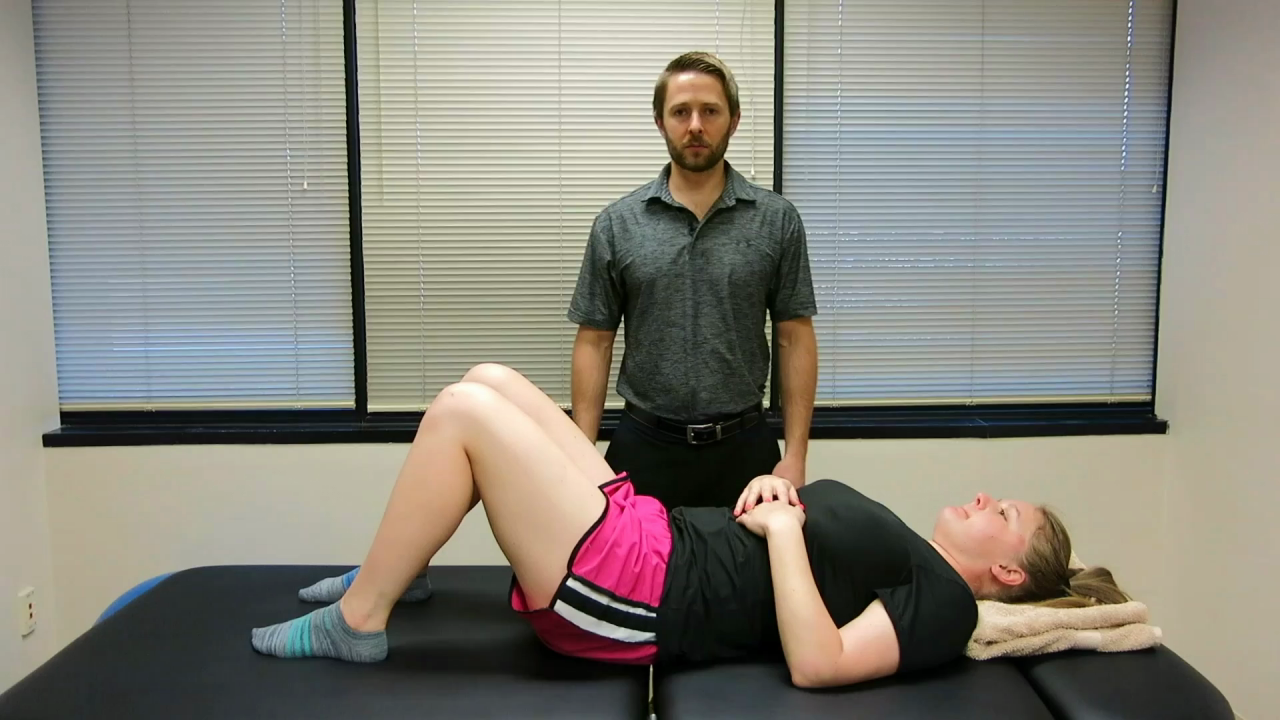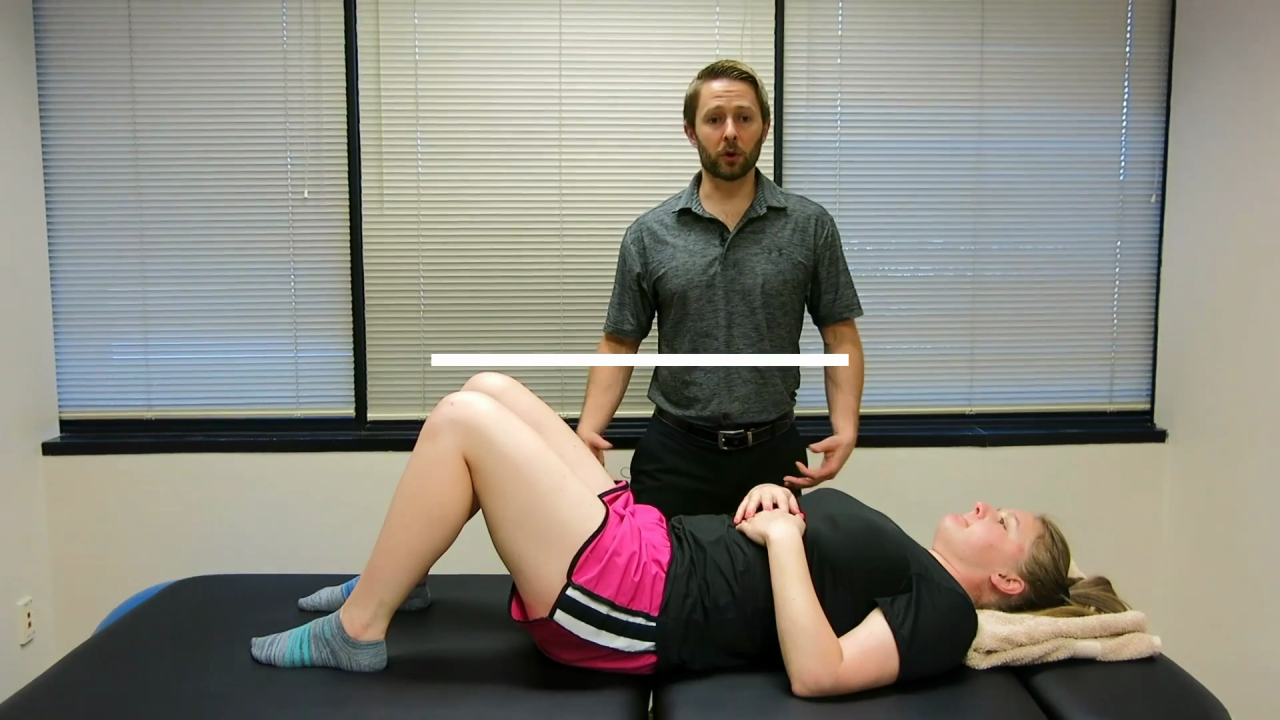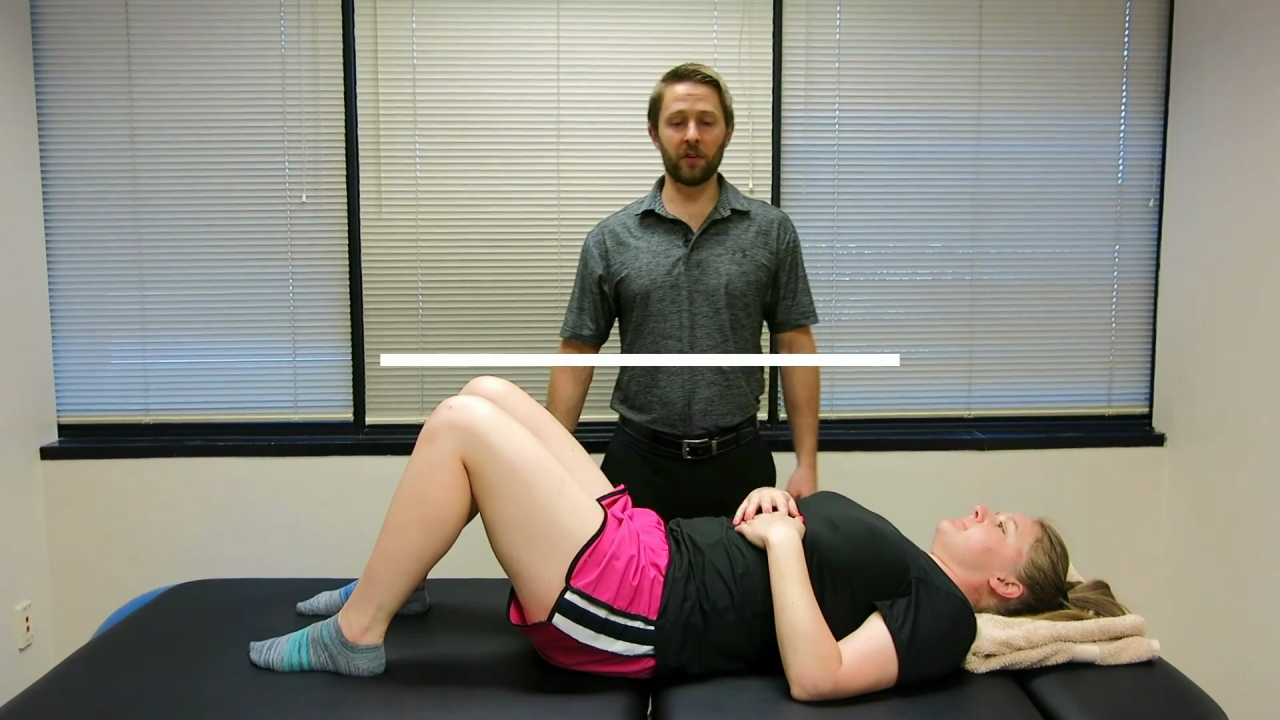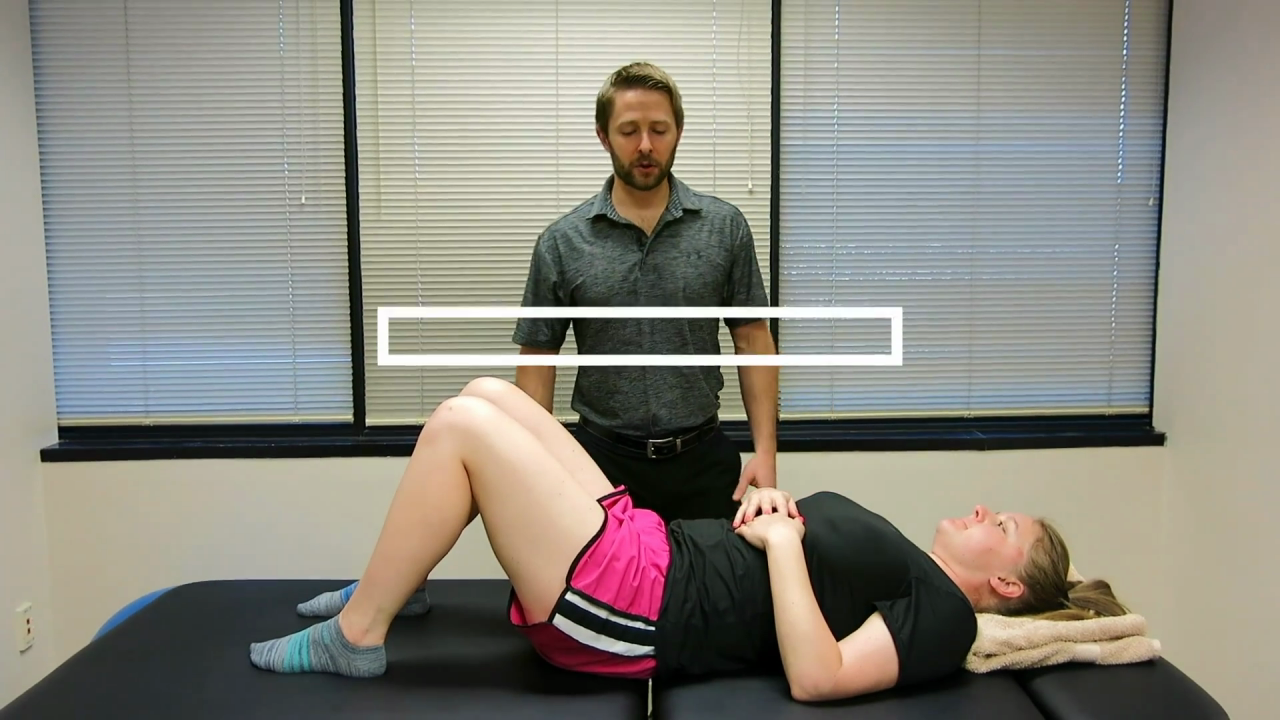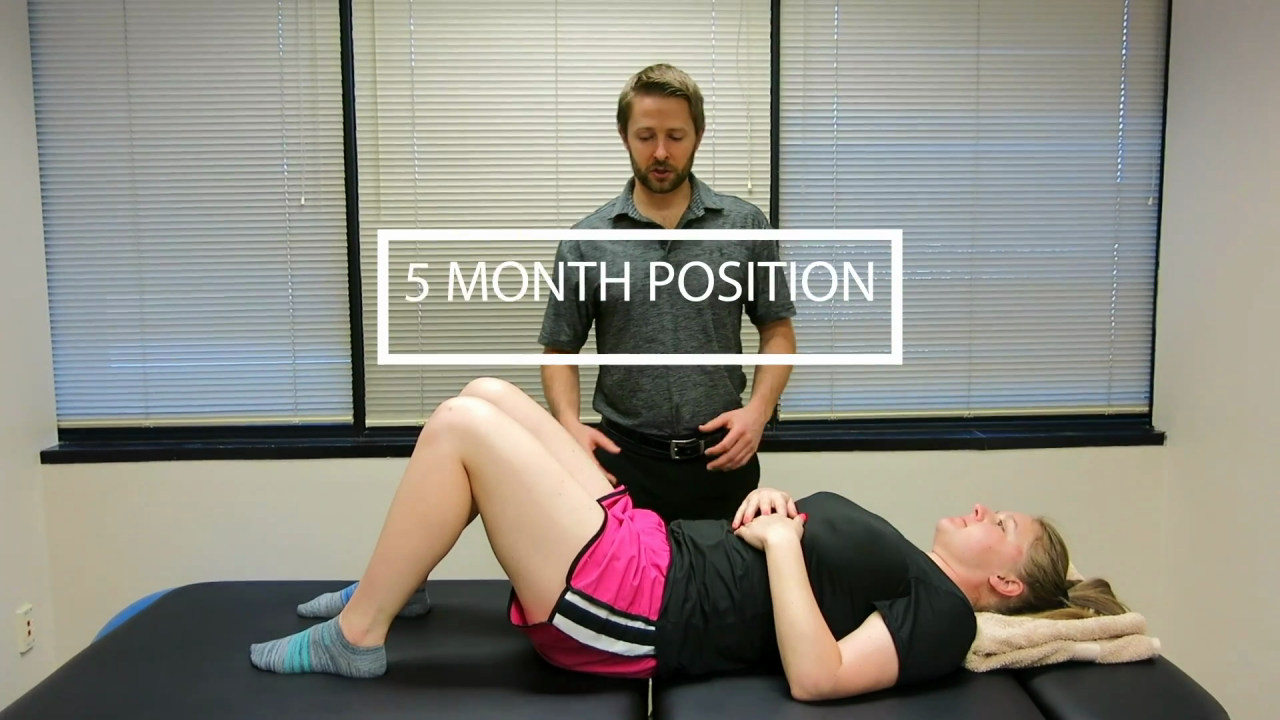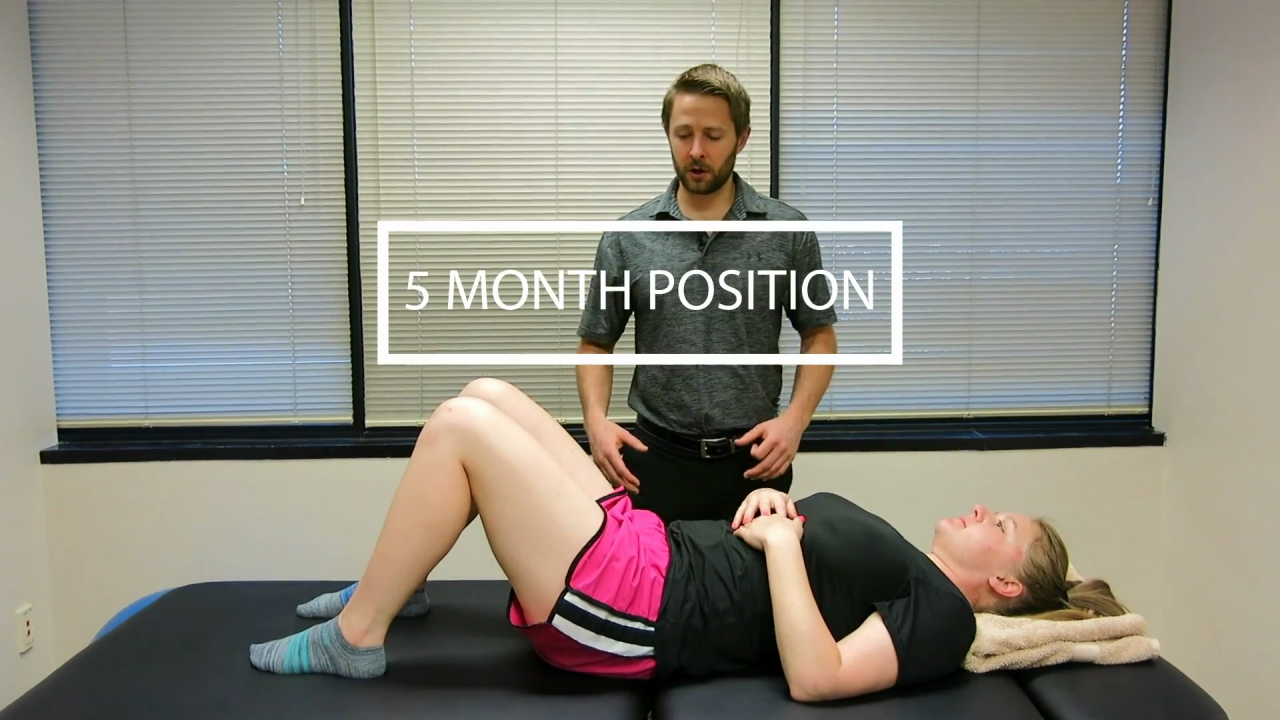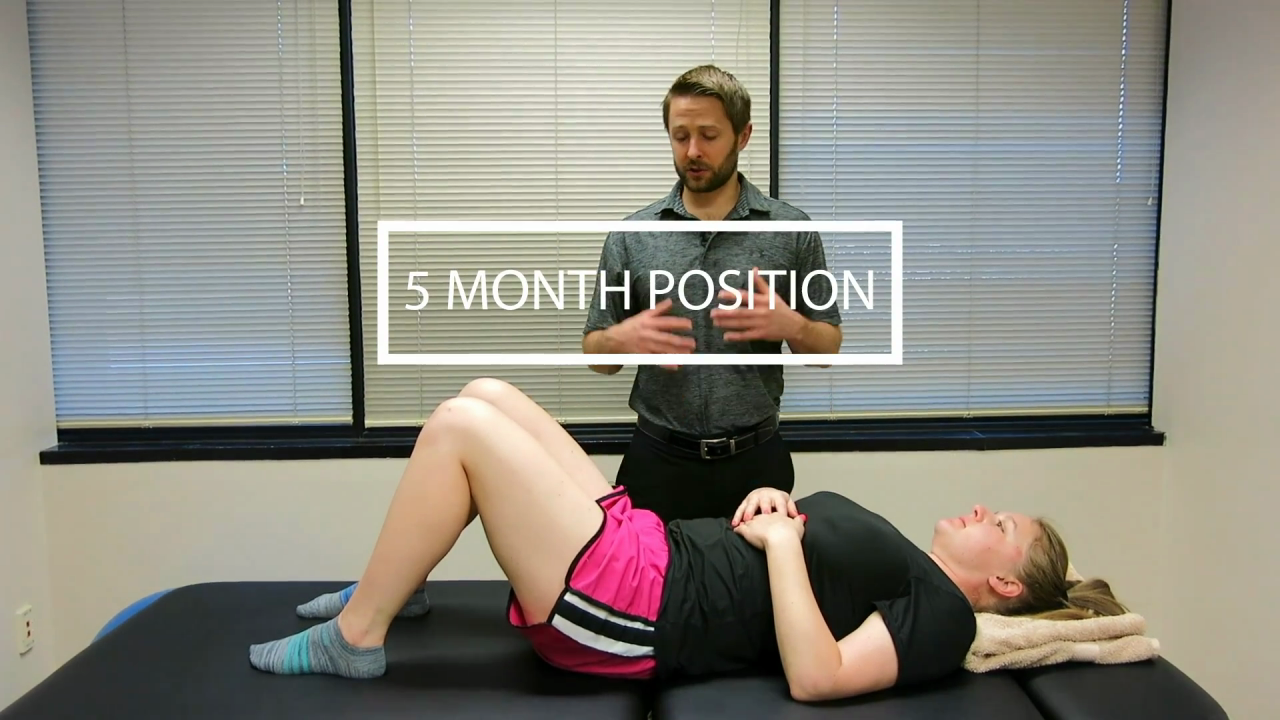
dt=0.4s
person 1, frame 1
left shoulder: (942, 604)
right shoulder: (906, 558)
left elbow: (815, 663)
left wrist: (782, 529)
right wrist: (771, 491)
left hip: (637, 597)
right hip: (651, 536)
left knee: (462, 410)
right knee: (487, 384)
left ankle: (356, 621)
right ankle: (397, 568)
person 1, frame 2
left shoulder: (942, 614)
right shoulder: (907, 570)
left elbow: (817, 673)
left wrist: (783, 537)
right wrist: (775, 498)
left hip: (636, 605)
right hip: (651, 543)
left knee: (462, 422)
right knee: (488, 391)
left ankle: (358, 630)
right ankle: (398, 577)
person 1, frame 3
left shoulder: (942, 617)
right shoulder: (905, 571)
left elbow: (815, 677)
left wrist: (783, 540)
right wrist: (774, 500)
left hip: (634, 609)
right hip: (651, 545)
left knee: (460, 424)
right knee: (486, 396)
left ankle: (355, 636)
right ankle: (396, 582)
person 1, frame 4
left shoulder: (942, 618)
right shoulder: (905, 573)
left elbow: (816, 677)
left wrist: (782, 542)
right wrist: (773, 502)
left hip: (634, 611)
right hip: (648, 546)
left knee: (459, 426)
right knee: (486, 397)
left ankle: (356, 635)
right ankle: (397, 582)
person 1, frame 5
left shoulder: (942, 616)
right shoulder: (904, 571)
left elbow: (814, 676)
left wrist: (781, 541)
right wrist: (771, 500)
left hip: (633, 610)
right hip: (651, 547)
left knee: (460, 426)
right knee: (485, 397)
left ankle: (356, 636)
right ankle: (395, 582)
person 1, frame 6
left shoulder: (941, 618)
right shoulder: (904, 573)
left elbow: (816, 677)
left wrist: (780, 543)
right wrist: (772, 502)
left hip: (634, 612)
right hip: (648, 547)
left knee: (459, 427)
right knee: (486, 397)
left ankle: (356, 636)
right ankle: (397, 583)
person 1, frame 7
left shoulder: (942, 617)
right shoulder: (905, 570)
left elbow: (814, 676)
left wrist: (781, 541)
right wrist: (771, 501)
left hip: (634, 611)
right hip: (650, 546)
left knee: (459, 426)
right knee: (484, 398)
left ankle: (355, 637)
right ankle: (397, 584)
person 2, frame 1
left shoulder: (776, 220)
right shoulder: (617, 224)
left elbow: (795, 338)
right elbow: (593, 341)
left wrist: (795, 451)
left hip: (744, 447)
right hip: (646, 447)
person 2, frame 2
left shoulder: (810, 227)
right shoulder: (649, 234)
left elbow: (840, 336)
right elbow: (619, 344)
left wrist: (846, 429)
right wrist: (586, 431)
left hip: (772, 454)
right hip: (674, 452)
person 2, frame 3
left shoulder: (771, 232)
right shoulder: (611, 239)
left elbow: (795, 349)
right elbow: (578, 354)
left wrist: (806, 464)
left hip: (738, 461)
right hip: (640, 461)
person 2, frame 4
left shoulder: (725, 227)
right shoulder: (562, 242)
left elbow: (752, 336)
right elbow: (537, 358)
left wrist: (764, 448)
left hip: (702, 459)
right hip: (605, 461)
person 2, frame 5
left shoulder: (746, 225)
right shoulder: (585, 243)
left elbow: (777, 331)
right elbow: (560, 352)
left wrist: (758, 409)
right wrist: (570, 424)
left hip: (721, 458)
right hip: (626, 463)
person 2, frame 6
left shoulder: (788, 231)
right shoulder: (627, 238)
left elbow: (819, 335)
right elbow: (595, 343)
left wrist: (794, 419)
right wrist: (596, 418)
left hip: (753, 461)
right hip: (659, 461)
person 2, frame 7
left shoulder: (791, 232)
right shoulder: (631, 237)
left elbow: (826, 349)
right elbow: (596, 354)
left wrist: (792, 325)
right wrist: (621, 339)
left hip: (755, 461)
right hip: (659, 461)
